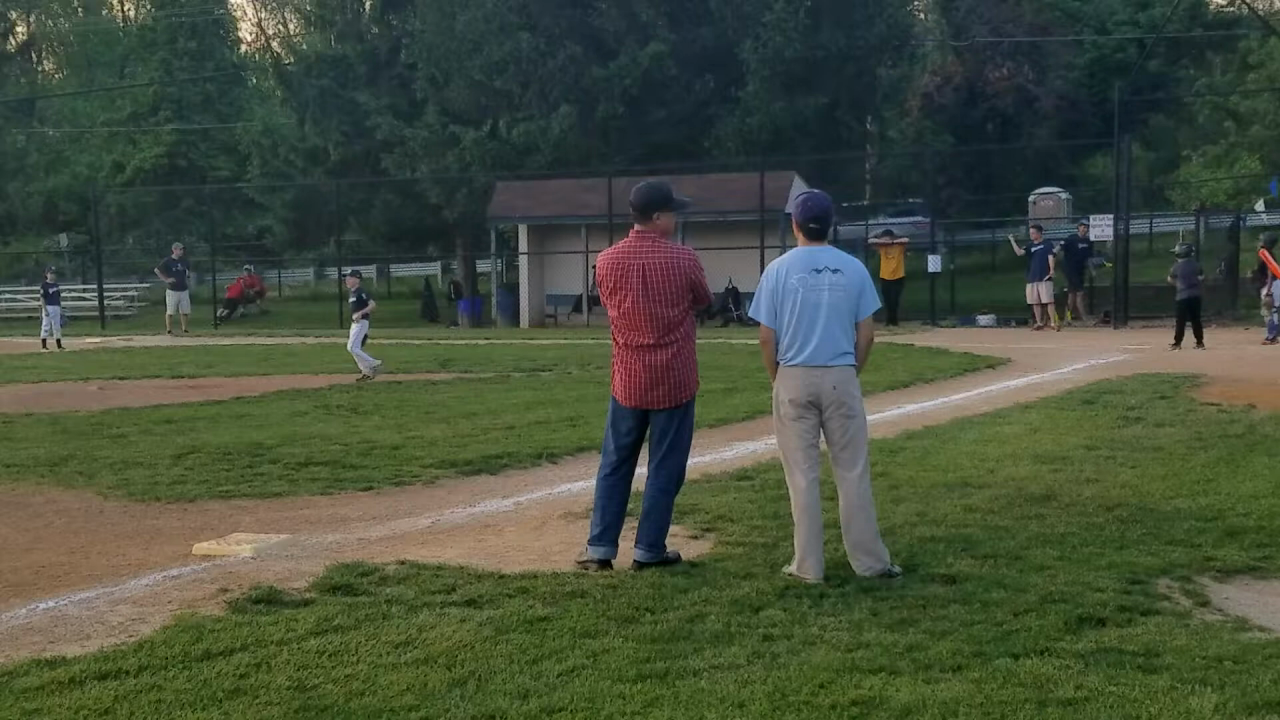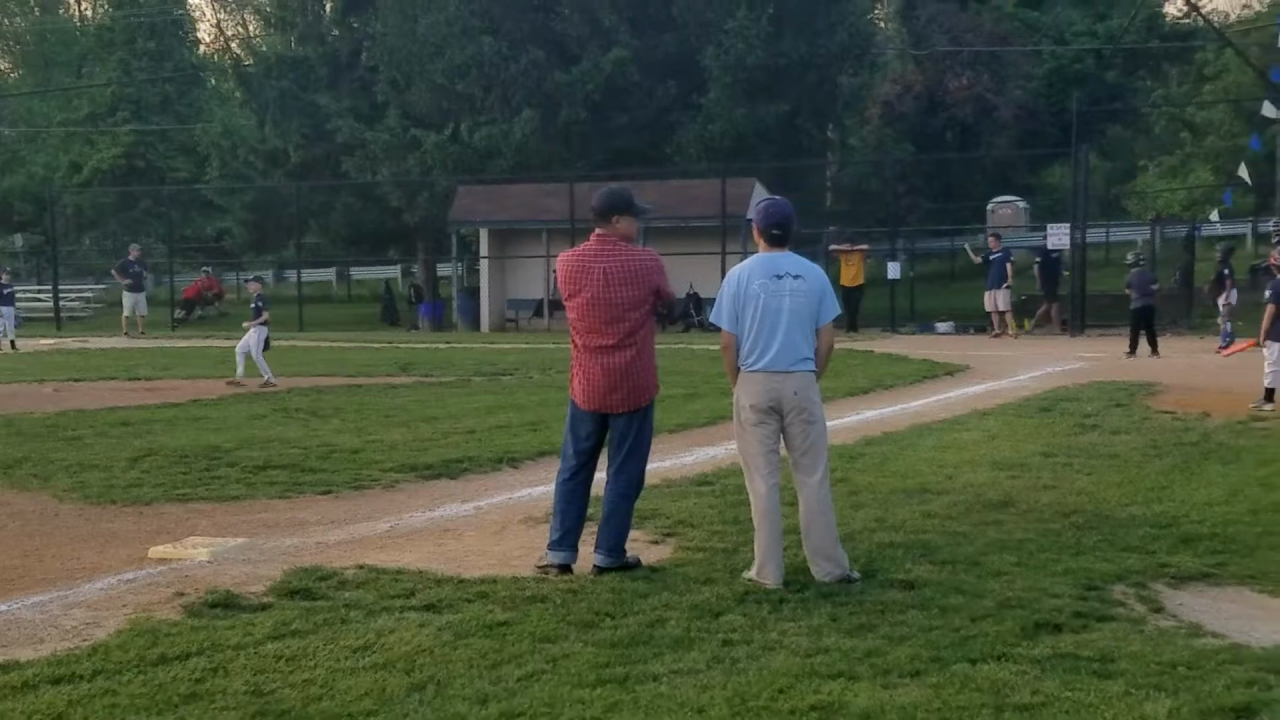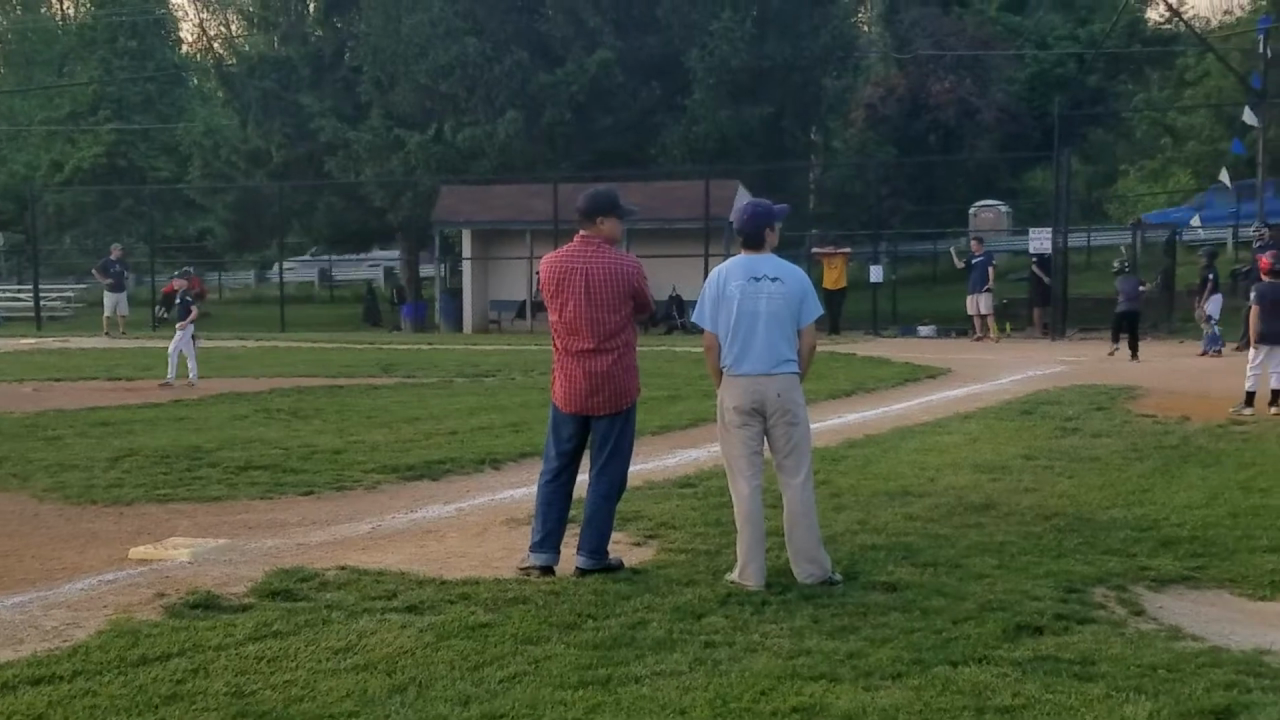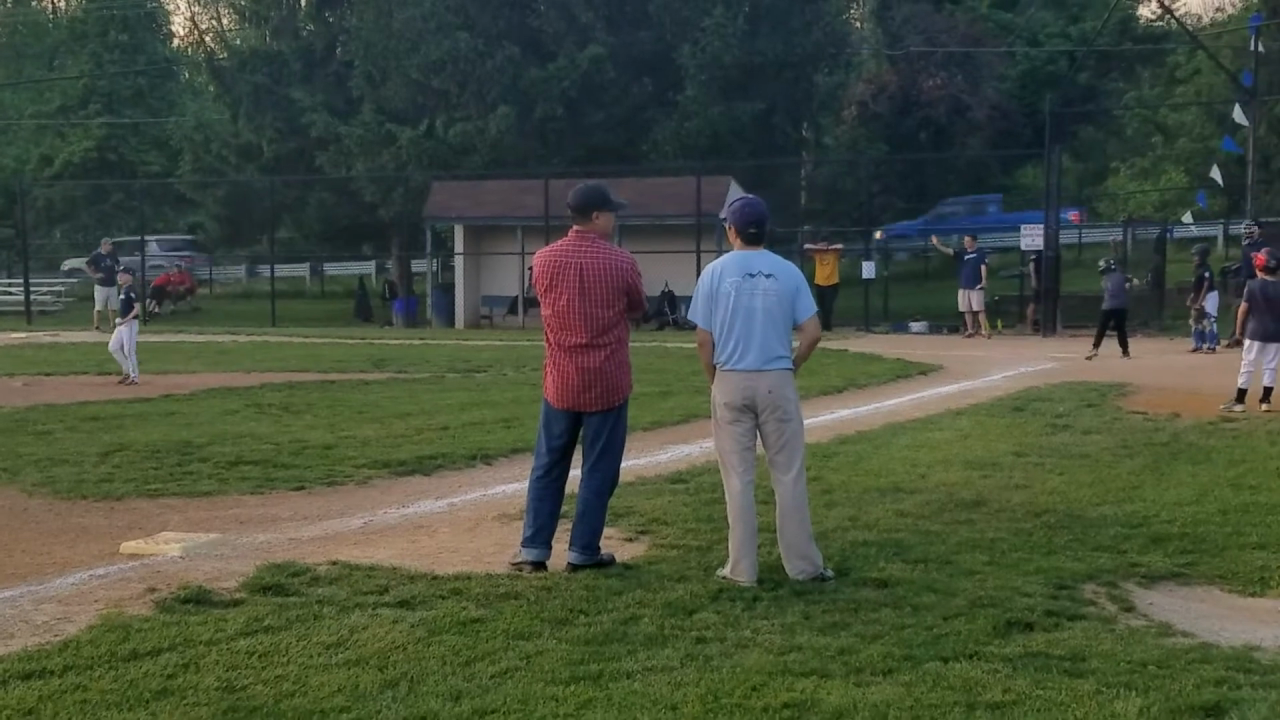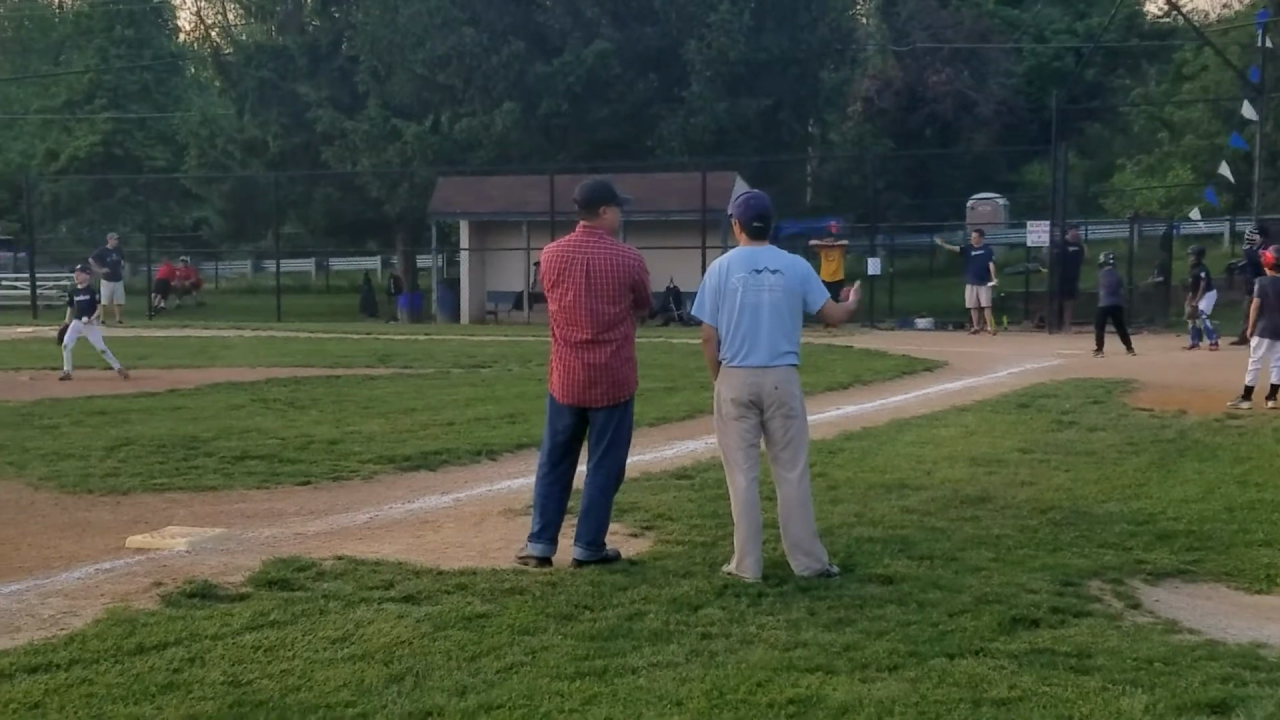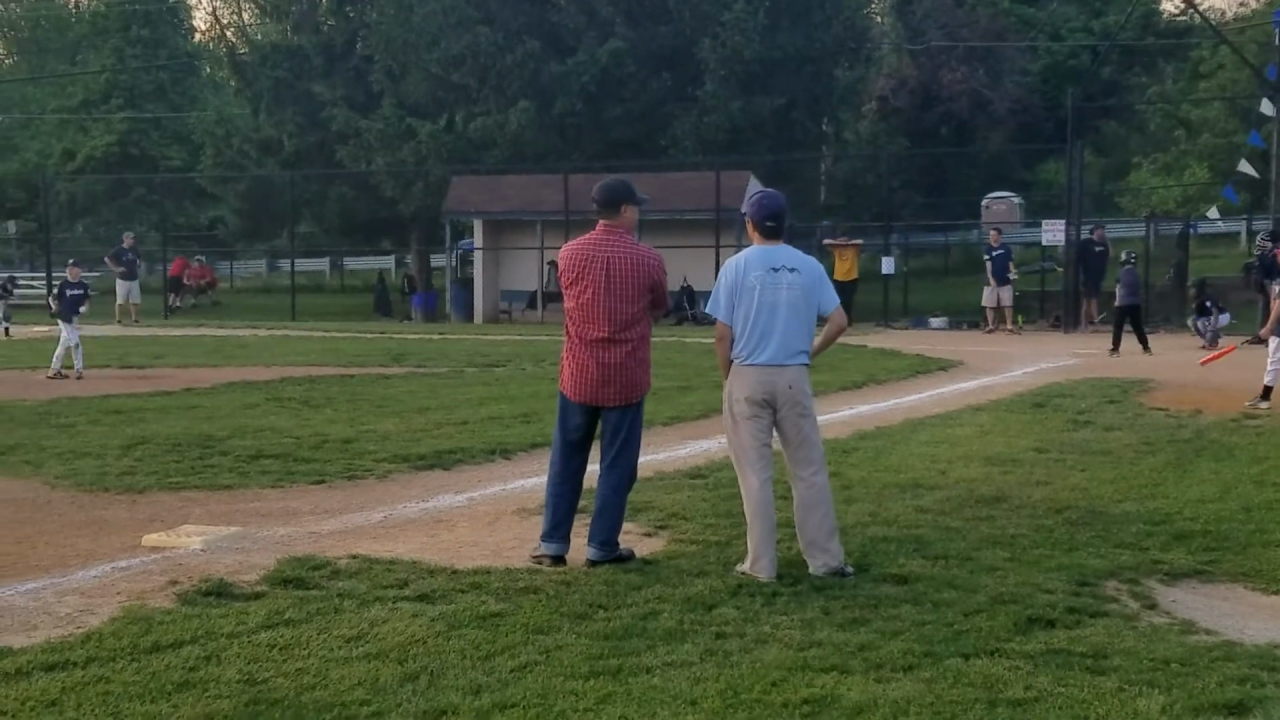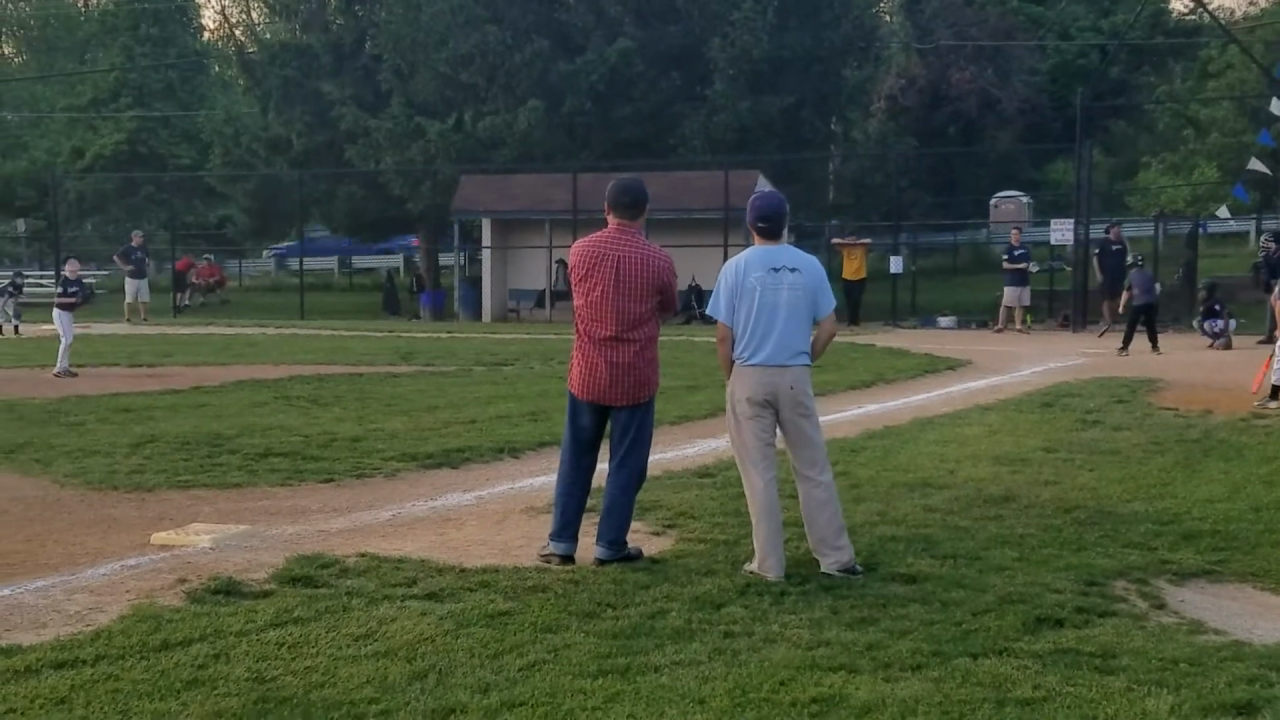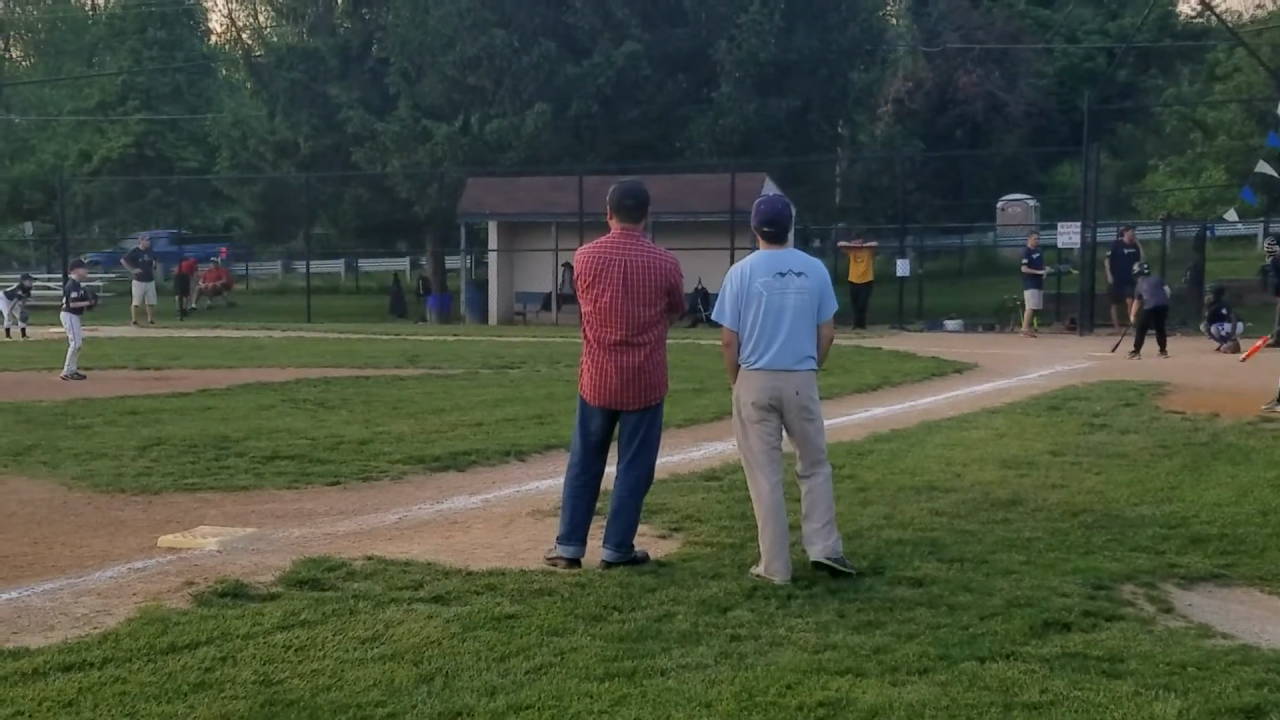
dt=0.4s
person 1, frame 1
left shoulder: (779, 269)
right shoulder: (853, 268)
left elbow: (767, 337)
right elbow: (866, 334)
left wrist: (778, 380)
right wrist: (852, 374)
left hip: (794, 380)
right hip: (840, 378)
left knee: (803, 475)
right knee: (853, 473)
left ankle: (808, 565)
right ankle: (870, 561)
person 1, frame 2
left shoulder: (740, 275)
right shoulder: (813, 274)
left elbow: (728, 342)
right elbow: (826, 340)
left wrist: (737, 385)
left hip: (754, 386)
right hip: (801, 384)
left knee: (763, 480)
right knee: (813, 478)
left ankle: (768, 570)
right ankle: (829, 567)
person 1, frame 3
left shoulder: (721, 276)
right shoulder: (795, 275)
left elbow: (711, 343)
right elbow: (808, 341)
left wrist: (722, 386)
right wrist: (795, 380)
left hip: (738, 388)
right hip: (784, 386)
left knee: (746, 482)
right knee: (797, 480)
left ankle: (750, 572)
right ankle: (811, 568)
person 1, frame 4
left shoulder: (715, 272)
right shoulder: (788, 272)
left elbow: (704, 340)
right elbow: (812, 332)
left wrist: (715, 382)
right wrist: (794, 363)
left hip: (730, 384)
right hip: (777, 383)
left knee: (738, 479)
right knee: (789, 476)
left ankle: (742, 568)
right ankle: (803, 565)
person 1, frame 5
left shoulder: (721, 268)
right shoulder: (795, 266)
left elbow: (709, 336)
right elbow: (834, 315)
left wrist: (718, 378)
right wrist: (850, 304)
left hip: (736, 379)
right hip: (782, 379)
left knee: (743, 475)
right knee: (793, 473)
left ankle: (748, 564)
right ankle: (807, 560)
person 1, frame 6
left shoulder: (736, 266)
right shoulder: (808, 266)
left elbow: (723, 334)
right elbow: (839, 321)
left wrist: (728, 378)
left hip: (747, 378)
right hip: (794, 378)
left knee: (755, 474)
right knee: (809, 471)
left ankle: (761, 564)
right ankle: (825, 559)
person 1, frame 7
left shoulder: (737, 267)
right shoulder: (809, 265)
left elbow: (724, 335)
right elbow: (828, 328)
left wrist: (731, 379)
left hip: (749, 378)
right hip: (795, 378)
left knee: (760, 473)
right knee: (814, 470)
left ankle: (769, 563)
right ankle: (835, 558)
person 1, frame 8
left shoulder: (742, 271)
right shoulder: (814, 269)
left elbow: (729, 340)
right elbow: (827, 333)
left wrist: (736, 381)
left hip: (756, 383)
right hip: (801, 381)
left knee: (766, 476)
right knee: (816, 465)
left ankle: (775, 566)
right ankle: (823, 546)
person 2, frame 1
left shoulder: (607, 261)
right shoulder: (683, 259)
right elbow: (703, 302)
left hip: (628, 379)
right hip: (674, 379)
left knee: (614, 464)
right knee: (665, 468)
left ankle: (600, 548)
right ankle: (649, 550)
person 2, frame 2
left shoulder: (567, 263)
right shoulder: (645, 262)
right elbow: (666, 299)
left hip: (586, 383)
right hip: (633, 383)
left knee: (574, 469)
right knee: (624, 472)
left ankle: (559, 553)
right ankle: (609, 555)
person 2, frame 3
left shoulder: (550, 264)
right shoulder: (627, 266)
right elbow: (645, 311)
left hip: (568, 385)
right hip: (614, 385)
left knee: (556, 471)
right knee: (607, 474)
left ankle: (542, 555)
right ankle: (591, 557)
person 2, frame 4
left shoulder: (543, 260)
right shoulder: (621, 262)
right elbow: (638, 310)
left hip: (560, 380)
right hip: (607, 381)
left knee: (547, 467)
right knee: (599, 470)
left ankle: (533, 551)
right ankle: (583, 552)
person 2, frame 5
left shoulder: (551, 255)
right shoulder: (629, 258)
right elbow: (643, 309)
left hip: (566, 375)
right hip: (613, 376)
left knee: (554, 462)
right knee: (605, 465)
left ankle: (540, 545)
right ankle: (588, 548)
person 2, frame 6
left shoulder: (569, 253)
right shoulder: (649, 260)
right elbow: (660, 309)
left hip: (578, 374)
right hip: (625, 376)
left knee: (566, 461)
right knee: (618, 464)
left ankle: (552, 544)
right ankle: (602, 547)
person 2, frame 7
left shoulder: (580, 251)
right shoulder: (659, 260)
right elbow: (668, 311)
left hip: (587, 372)
right hip: (635, 376)
left knee: (575, 460)
right knee: (626, 464)
left ankle: (561, 543)
right ankle: (609, 546)
person 2, frame 8
left shoulder: (585, 257)
right shoulder: (665, 263)
right elbow: (677, 312)
left hip: (597, 377)
right hip: (644, 380)
left knee: (584, 464)
right knee: (634, 467)
left ankle: (568, 546)
right ankle: (616, 549)
